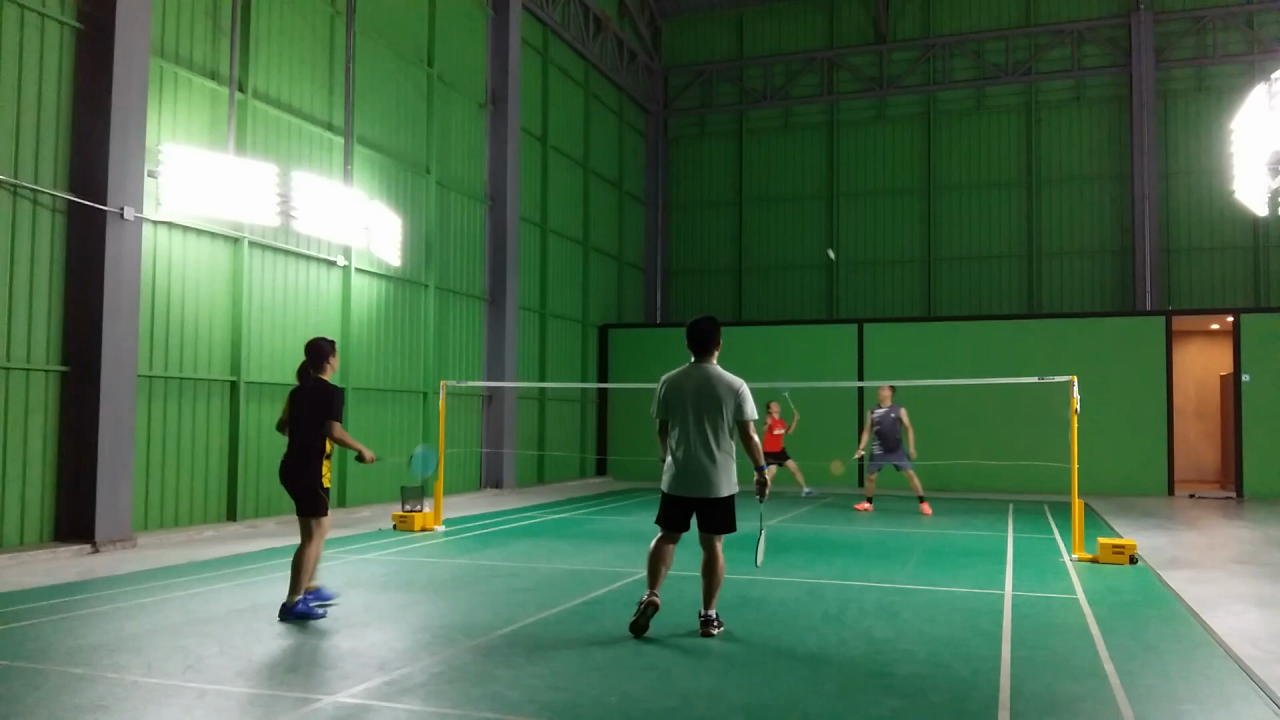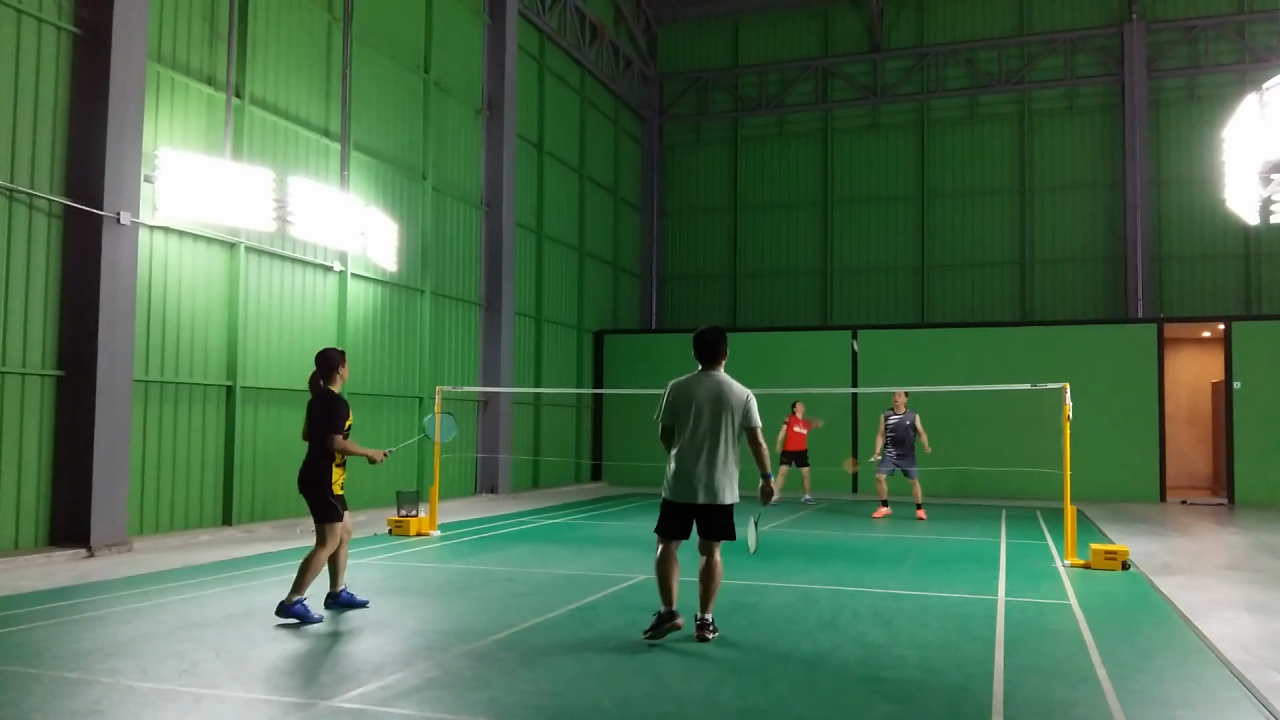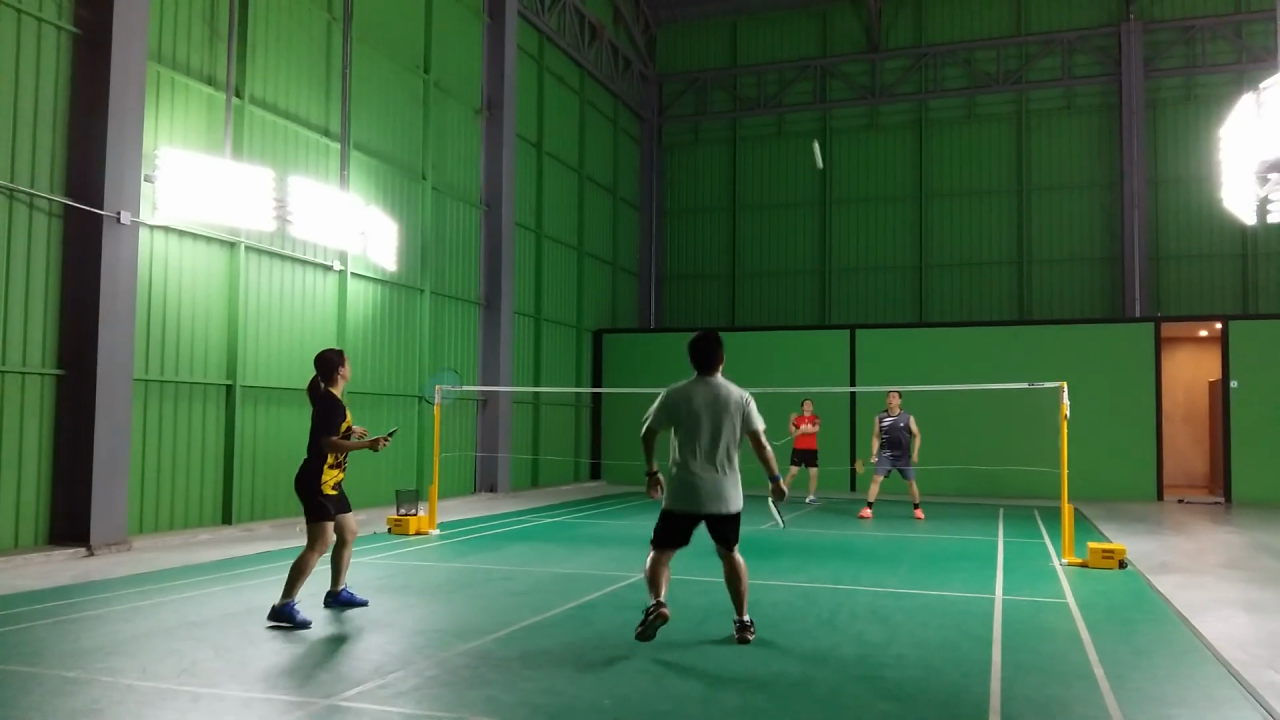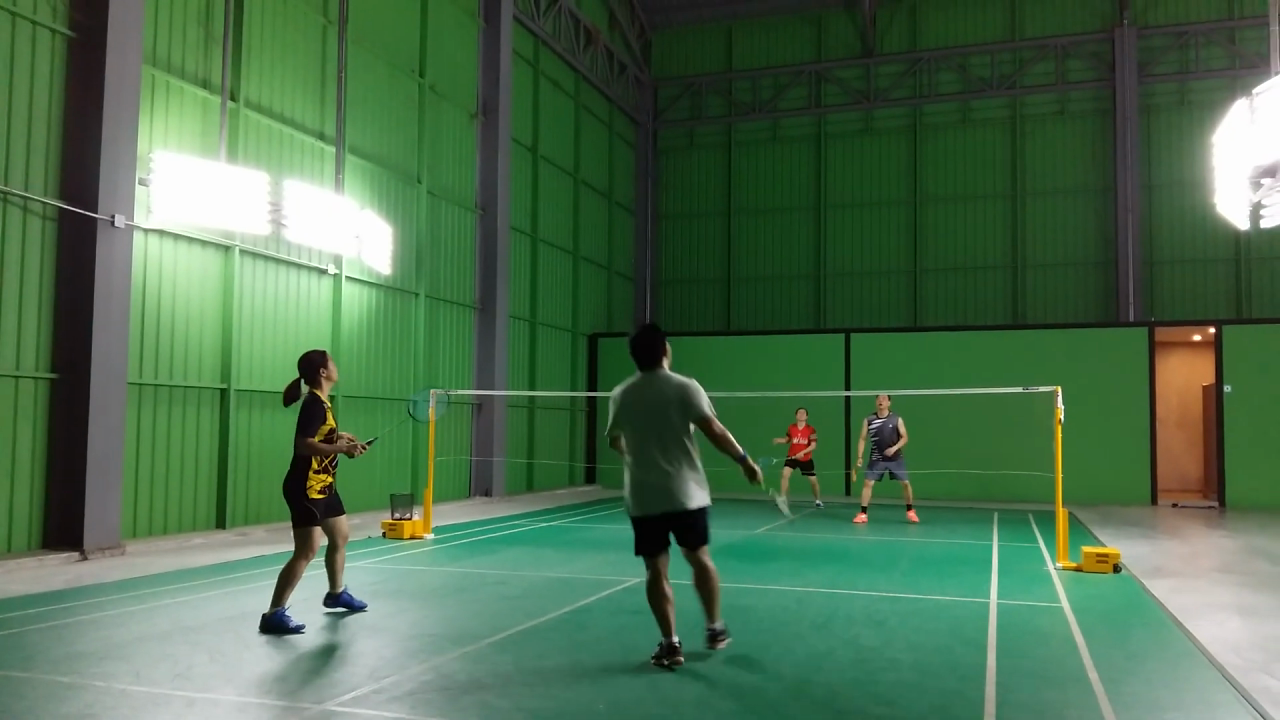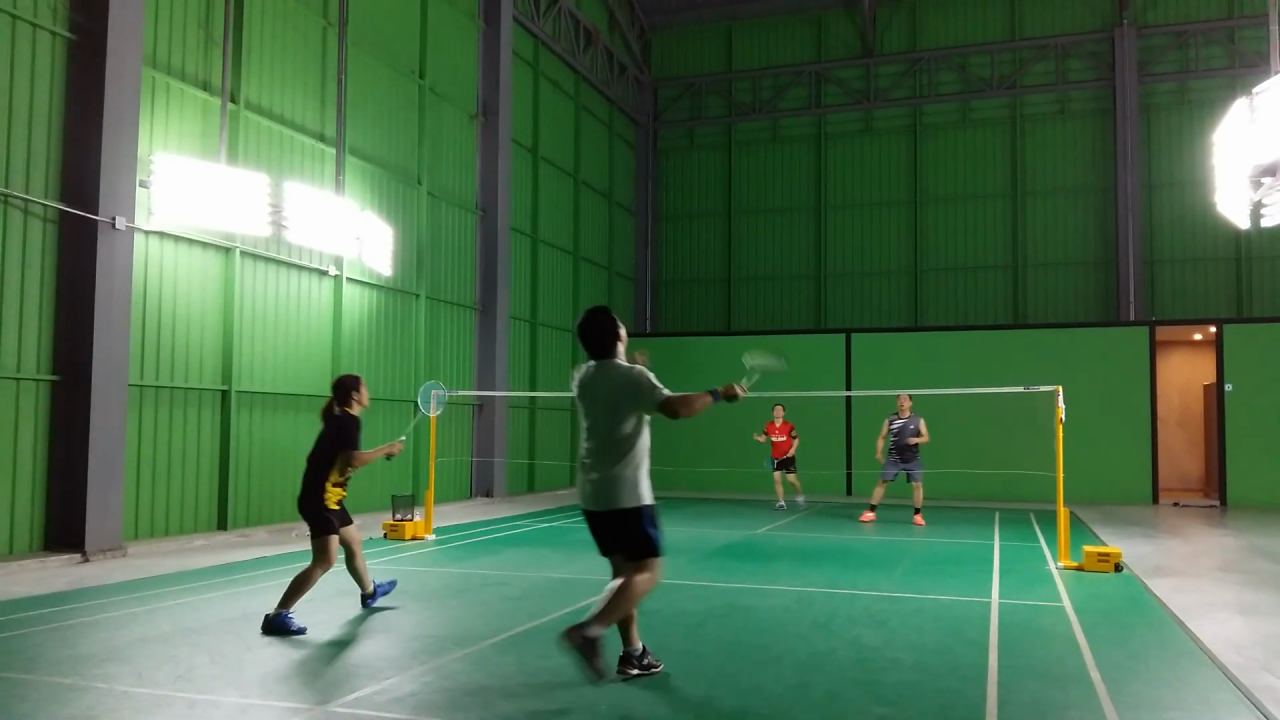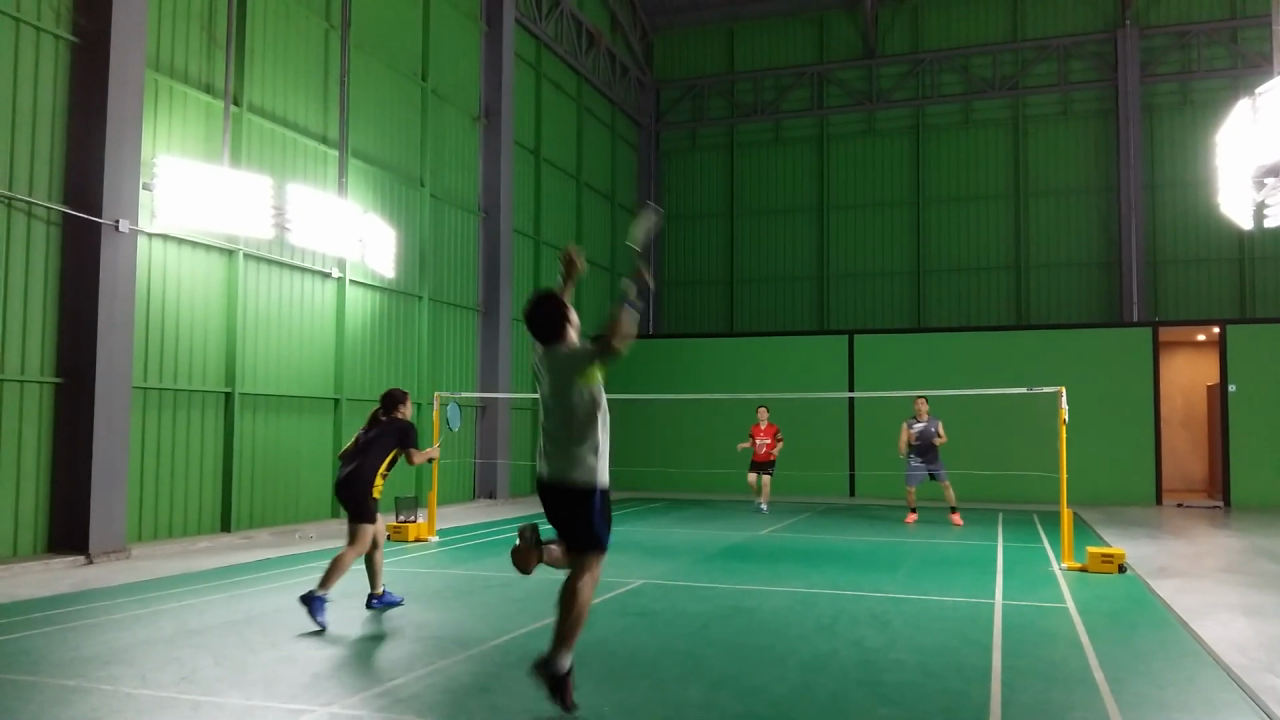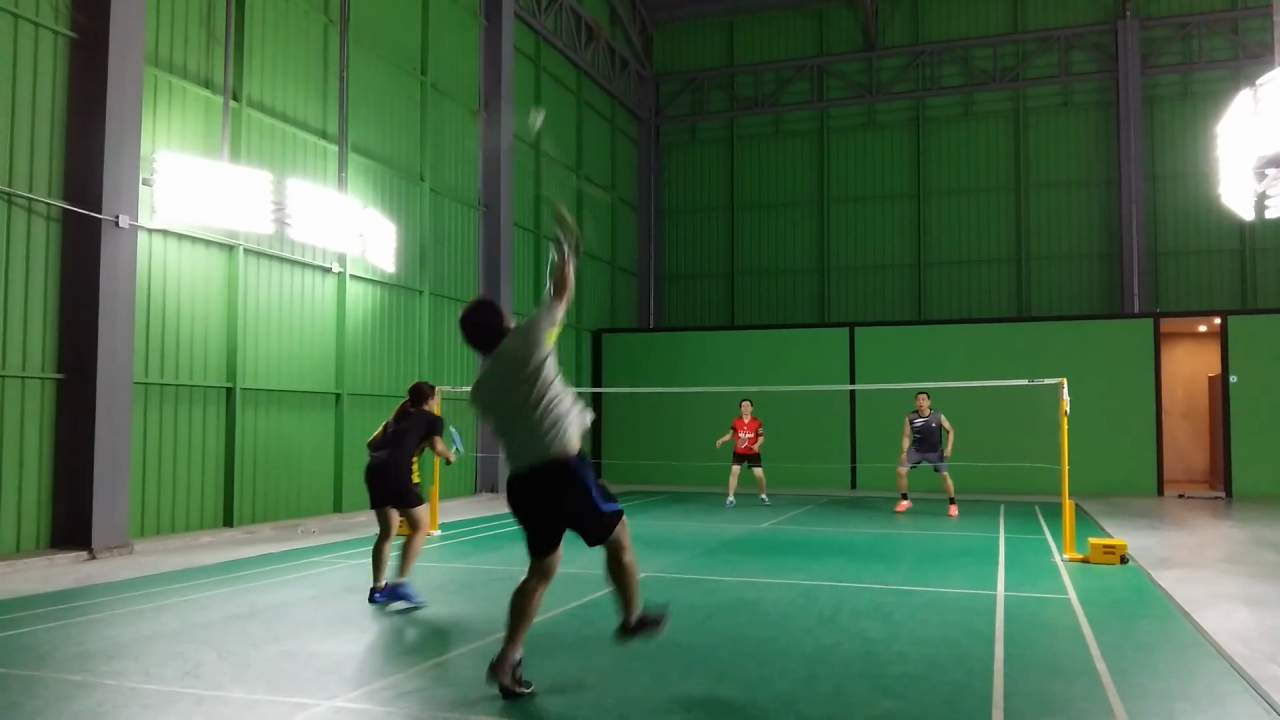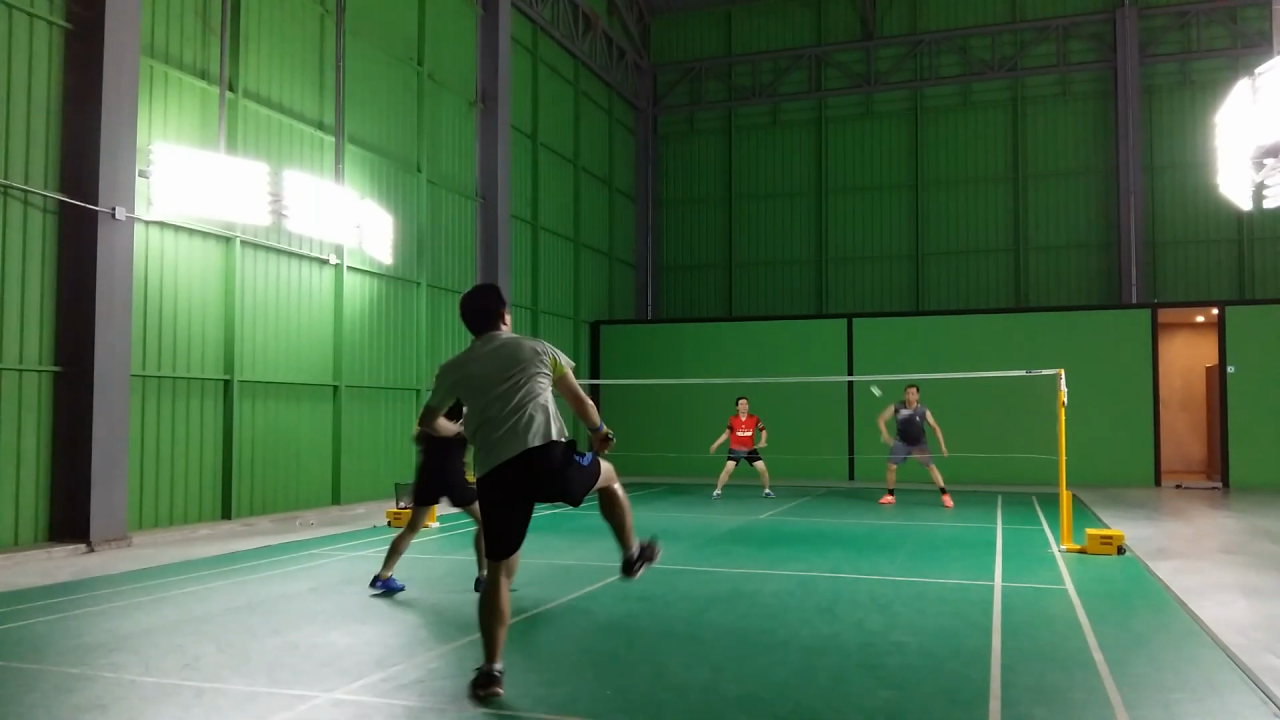
dt=0.3s
person 1, frame 1
left shoulder: (669, 382)
right shoulder: (735, 385)
left elbow: (662, 429)
right elbow: (748, 434)
right wrist: (761, 470)
left hip: (677, 478)
right hip: (718, 481)
left knee: (666, 538)
right knee: (712, 546)
left ankle: (651, 596)
right ankle: (708, 616)
person 1, frame 2
left shoulder: (677, 388)
right shoulder: (742, 394)
left elbow: (665, 436)
right elbow: (757, 441)
right wrist: (766, 478)
left hip: (679, 484)
right hip: (720, 489)
left knee: (666, 547)
right knee: (710, 552)
left ankle: (669, 612)
right ankle: (704, 620)
person 1, frame 3
left shoulder: (673, 395)
right shoulder: (741, 398)
left elbow: (647, 436)
right elbow: (761, 445)
left wrist: (652, 472)
right wrist: (776, 480)
left hip: (683, 494)
right hip: (725, 496)
left knee: (659, 555)
right knee: (730, 555)
left ankle: (656, 604)
right ankle: (743, 621)
person 1, frame 4
left shoulder: (621, 395)
right shoulder: (684, 387)
left elbow: (615, 440)
right elbow: (713, 430)
right wrist: (746, 461)
left hip: (642, 497)
right hip: (686, 493)
left knee: (656, 571)
right knee: (700, 559)
left ankle: (670, 643)
right ankle: (715, 628)
person 1, frame 5
left shoulder: (584, 378)
right shoulder: (632, 377)
right elbow: (677, 408)
right wrist: (719, 393)
left hip: (594, 495)
right hip: (625, 494)
left knee: (632, 567)
right knee: (645, 572)
left ankle: (633, 654)
right ankle: (589, 630)
person 1, frame 6
left shoulder: (545, 356)
right shoulder: (573, 358)
left elbow: (549, 319)
right elbow: (613, 343)
left wrist: (568, 279)
right wrist: (631, 294)
left hip: (555, 476)
right hip: (580, 478)
left knee: (579, 555)
right knee: (586, 569)
left ankle: (535, 547)
right ankle: (558, 663)
person 1, frame 7
left shoulder: (480, 388)
right shoulder: (531, 336)
right elbow: (562, 294)
right wrist: (564, 257)
left hip: (523, 480)
right hip: (561, 467)
left knee: (541, 571)
right knee: (618, 538)
left ankle: (508, 660)
right ankle: (632, 617)
person 1, frame 8
left shoulder: (454, 368)
right shoulder: (537, 349)
left elbow: (431, 421)
right elbow: (578, 397)
left wrist: (460, 430)
right wrist: (598, 428)
left hip: (495, 474)
right hip: (546, 455)
left knee: (499, 573)
right knee: (606, 475)
left ankle: (490, 671)
right ankle: (633, 554)
person 2, frame 1
left shoulder: (299, 391)
right shoulder: (331, 392)
left elbow: (282, 426)
right elbow: (333, 432)
right wrist: (361, 449)
left hip: (293, 467)
right hip: (311, 471)
left knee: (316, 532)
right knee: (313, 537)
left ankle: (309, 588)
right ankle: (293, 603)
person 2, frame 2
left shoulder: (317, 400)
right shoulder: (337, 403)
left elbow: (308, 435)
right elbow: (336, 443)
right wrist: (370, 453)
left hip: (316, 476)
right hip: (324, 479)
left knee: (344, 534)
right knee: (327, 544)
left ankle: (337, 593)
right ankle: (292, 602)
person 2, frame 3
left shoulder: (331, 400)
right shoulder: (331, 403)
right elbow: (328, 445)
left wrist: (349, 431)
right wrist: (367, 445)
left hip: (332, 482)
right hip: (318, 483)
left knee: (348, 535)
right knee: (318, 545)
left ankle: (337, 591)
right ankle: (284, 606)
person 2, frame 4
left shoulder: (322, 402)
right shoulder: (313, 404)
right elbow: (303, 445)
left wrist: (338, 436)
right wrist: (342, 449)
left hip: (324, 485)
right hip: (305, 487)
left knee: (340, 537)
right knee: (306, 552)
left ankle: (336, 593)
right ankle: (274, 614)
person 2, frame 5
left shoulder: (336, 422)
right shoulder: (350, 422)
left elbow: (317, 458)
right elbow: (356, 459)
right wrist: (387, 448)
left hip: (328, 498)
right hip: (321, 499)
left knee: (353, 544)
right knee: (325, 561)
left ankle: (370, 591)
right ankle: (278, 615)
person 2, frame 6
left shoulder: (373, 427)
right shoulder: (404, 426)
left elbow: (343, 455)
right elbow: (413, 458)
right wrist: (430, 453)
left hip: (346, 482)
right hip: (362, 486)
left knee: (378, 538)
right knee: (358, 546)
left ankle: (377, 594)
right ankle: (317, 595)
person 2, frame 7
left shoulder: (396, 418)
right shoulder: (431, 419)
left elbow: (371, 444)
right elbow: (437, 447)
right wrist: (449, 456)
left hip: (374, 471)
right hip: (398, 474)
left knee: (387, 531)
right knee: (420, 528)
left ankle: (379, 588)
right ankle: (400, 583)
person 2, frame 8
right shoulder: (465, 410)
left elbow: (418, 438)
left hip: (428, 470)
right hip: (451, 472)
left knee: (413, 527)
left ankle: (383, 577)
right ankle: (484, 578)
